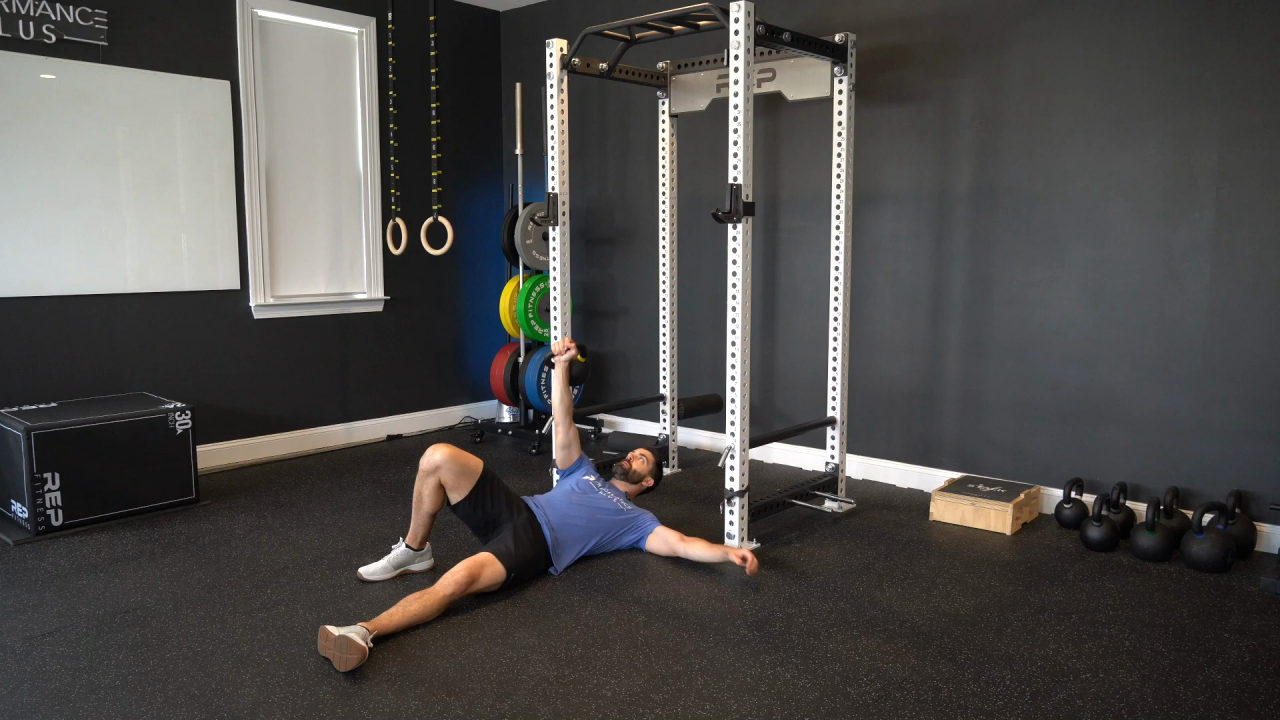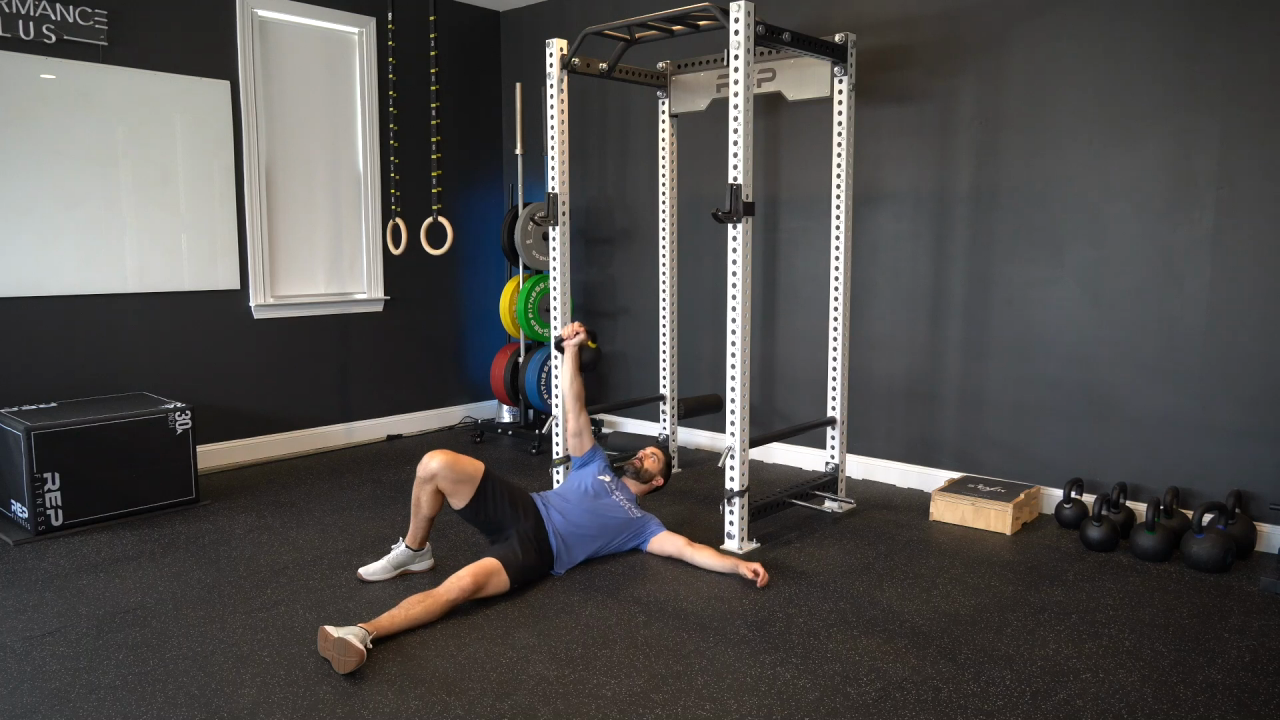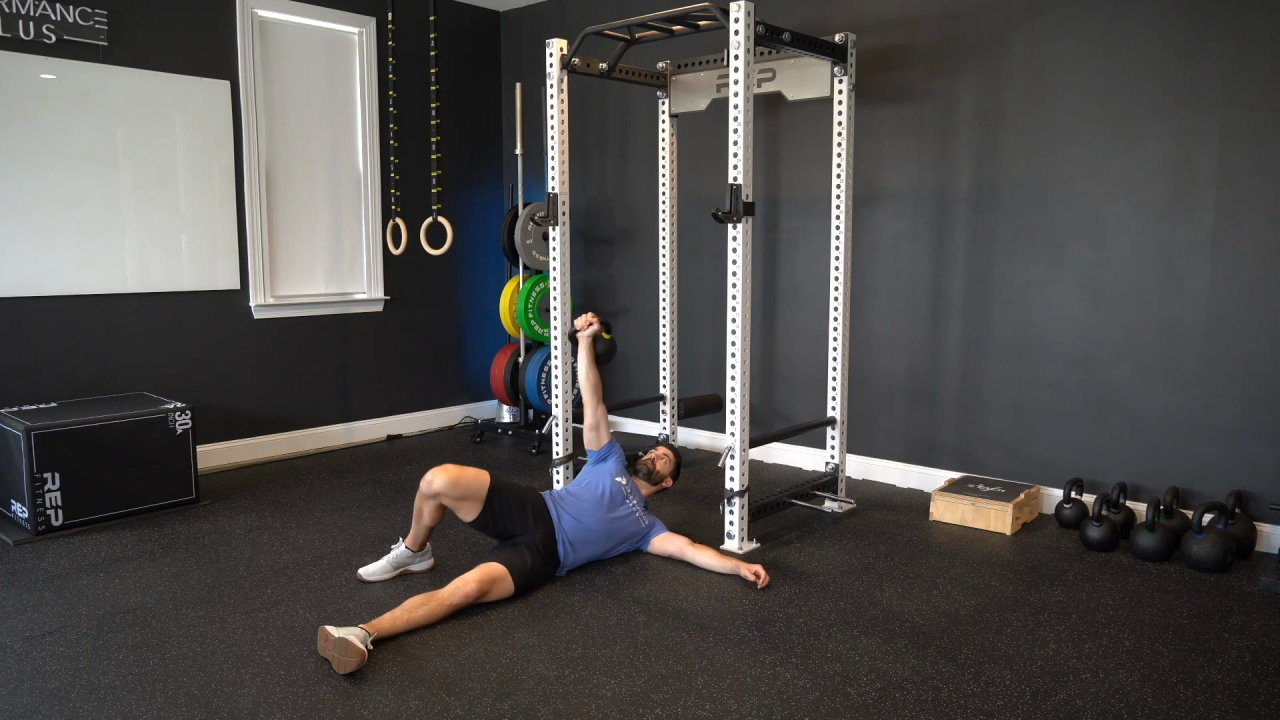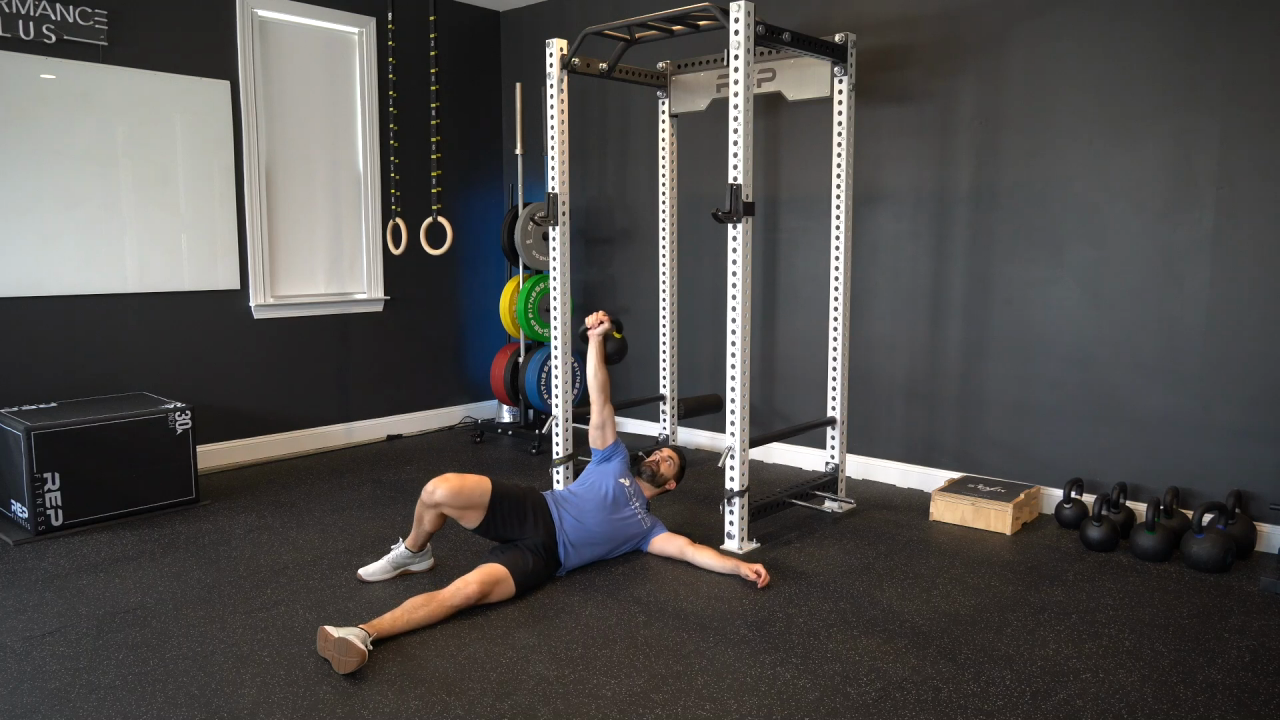
dt=0.2s
person 1, frame 1
left shoulder: (636, 521)
right shoulder: (584, 473)
left elbow: (680, 544)
right elbow: (563, 426)
left wrist: (729, 552)
right wrist: (562, 367)
left hip: (531, 546)
right hip: (514, 511)
left knee: (457, 581)
right knee: (439, 455)
left ankle: (365, 631)
right ankle: (414, 551)
person 1, frame 2
left shoulder: (641, 524)
right shoulder: (596, 464)
left elbow: (685, 548)
right elbow: (575, 412)
left wrist: (739, 564)
right wrist: (571, 349)
left hip: (536, 550)
right hip: (521, 510)
left knee: (462, 585)
right knee: (436, 464)
left ankle: (363, 633)
right ankle: (414, 551)
person 1, frame 3
left shoulder: (646, 525)
right shoulder: (611, 460)
left elbow: (689, 550)
right elbow: (592, 404)
left wrist: (742, 566)
right wrist: (586, 340)
left hip: (542, 554)
right hip: (530, 511)
left knee: (466, 590)
right knee: (440, 480)
left ankle: (364, 632)
right ankle: (414, 552)
person 1, frame 4
left shoulder: (646, 526)
right shoulder: (615, 461)
left elbow: (690, 549)
right elbow: (600, 404)
left wrist: (742, 566)
right wrist: (595, 338)
left hip: (542, 554)
right hip: (531, 512)
left knee: (468, 591)
right knee: (441, 491)
left ankle: (364, 633)
right ankle: (413, 553)
